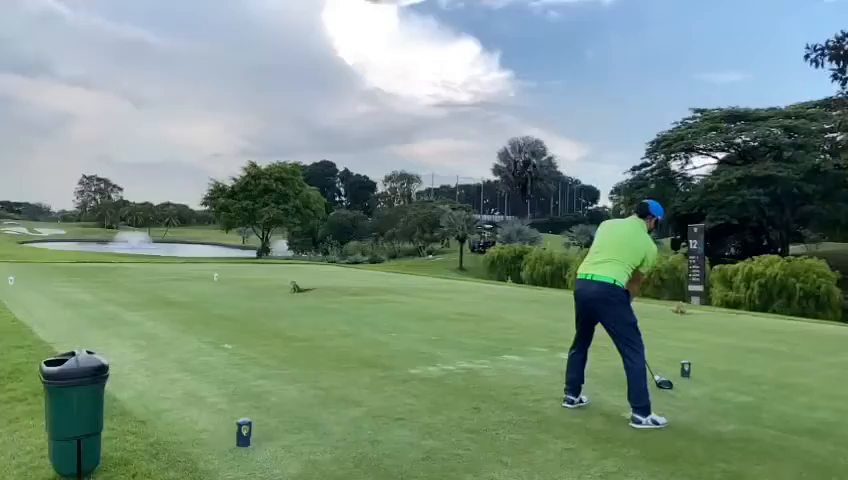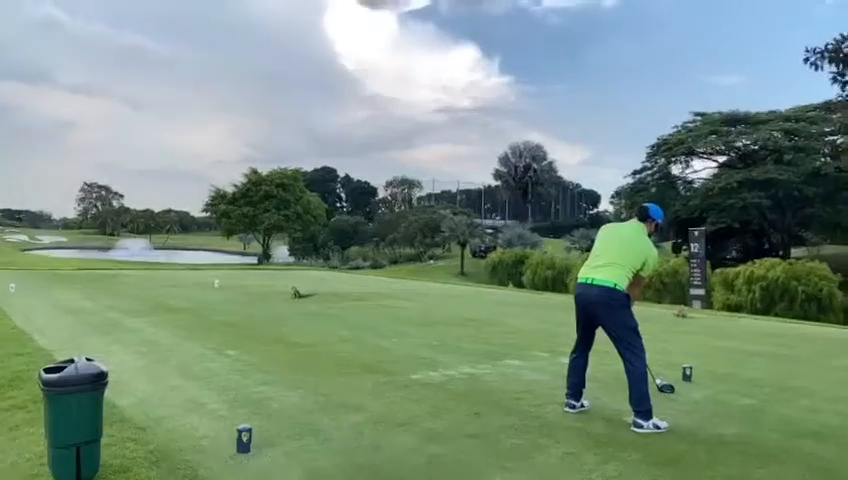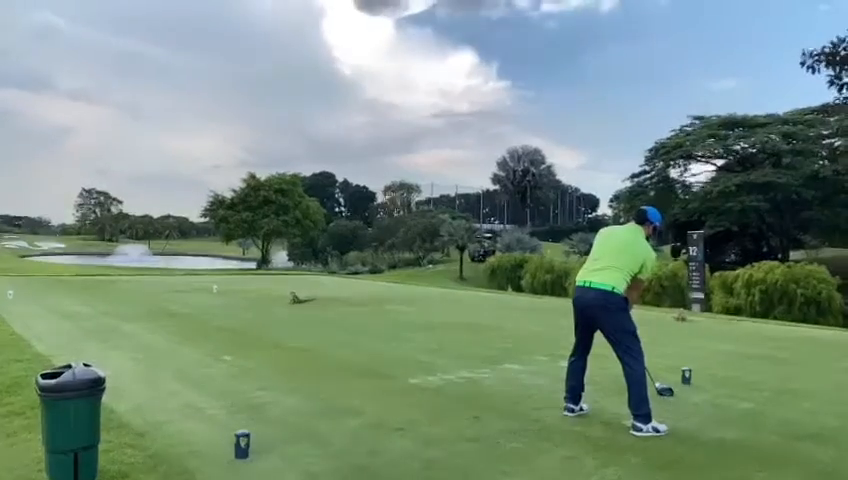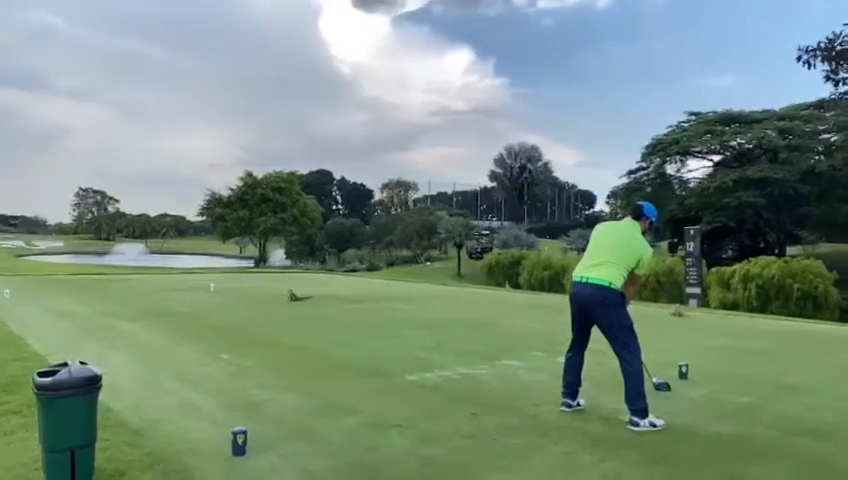
dt=0.2s
person 1, frame 1
left shoulder: (608, 224)
right shoulder: (649, 245)
right elbow: (635, 283)
right wrist: (624, 304)
left hip: (582, 283)
right hip: (609, 290)
left knee: (581, 341)
right knee: (633, 350)
left ankle: (572, 394)
right ankle: (641, 413)
person 1, frame 2
left shoulder: (608, 228)
right shoulder: (649, 248)
right elbow: (636, 287)
right wrist: (625, 308)
left hip: (583, 287)
right hip: (609, 294)
left knee: (581, 346)
right knee: (634, 354)
left ankle: (573, 399)
right ankle: (642, 418)
person 1, frame 3
left shoulder: (606, 231)
right shoulder: (647, 251)
right elbow: (635, 289)
right wrist: (624, 310)
left hip: (581, 291)
right hip: (608, 297)
left knee: (580, 349)
right knee: (633, 357)
left ankle: (572, 403)
right ankle: (642, 421)
person 1, frame 4
left shoulder: (602, 227)
right shoulder: (643, 247)
right elbow: (632, 284)
right wrist: (621, 306)
left hip: (578, 286)
right hip: (604, 293)
left knee: (577, 344)
right knee: (630, 353)
left ankle: (569, 398)
right ankle: (639, 416)
